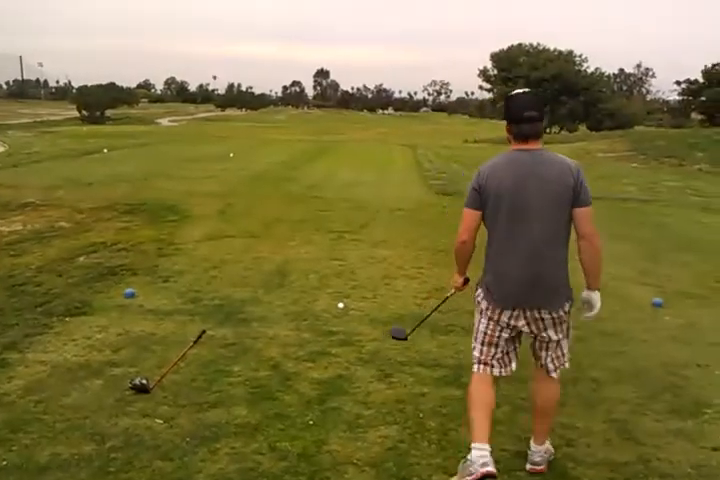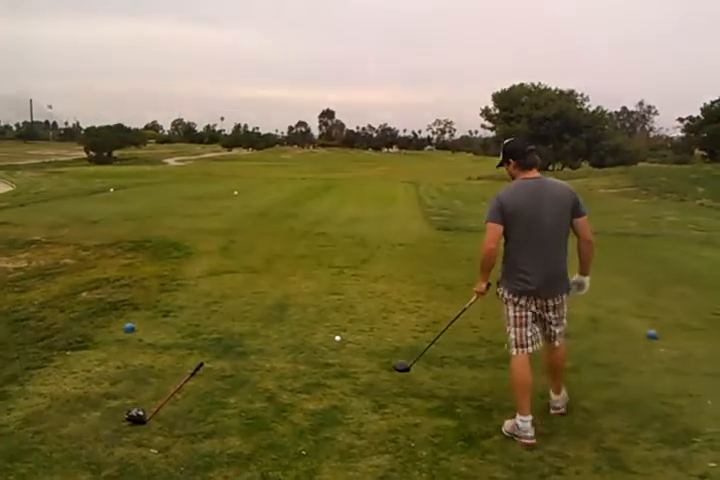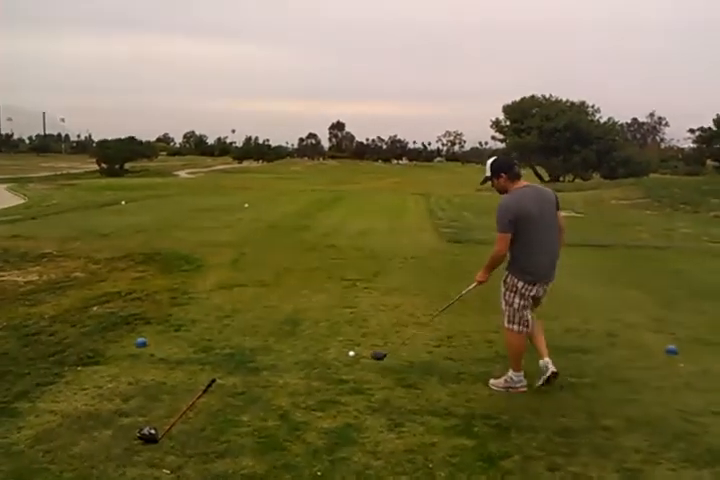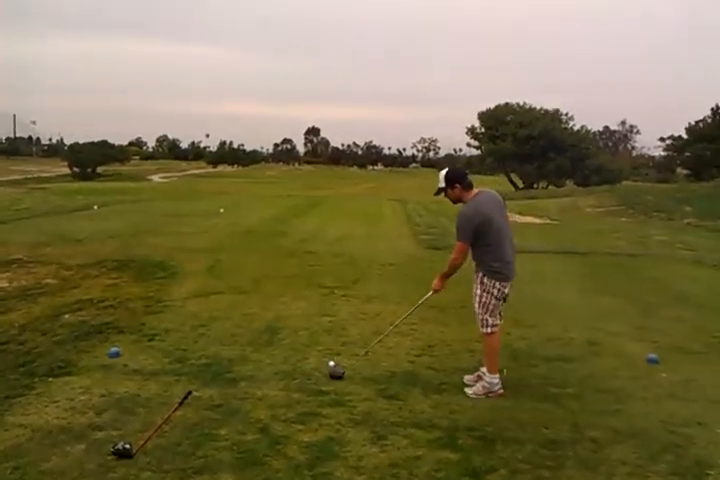
dt=1s
person 1, frame 1
left shoulder: (488, 172)
right shoulder: (570, 171)
left elbow: (464, 238)
right elbow: (588, 237)
left wrist: (460, 273)
right wrist: (593, 288)
left hip: (497, 292)
right hip: (551, 295)
left knee: (483, 371)
right knee: (548, 372)
person 1, frame 2
left shoulder: (504, 197)
right shoulder: (566, 192)
left elbow: (490, 246)
right elbow: (587, 239)
left wrist: (483, 279)
right wrist: (584, 274)
left hip: (516, 287)
right hip: (555, 286)
left knee: (520, 352)
right knee: (555, 341)
left ankle: (524, 424)
right ankle: (558, 397)
person 1, frame 3
left shoulder: (508, 205)
right shoulder: (548, 193)
left elbow: (501, 250)
right elbow: (561, 229)
left wrist: (486, 272)
left hip: (522, 275)
right hip: (547, 272)
left knee: (514, 326)
right knee: (527, 318)
left ankle: (516, 378)
right ankle: (546, 363)
person 1, frame 4
left shoulder: (467, 214)
right shoulder: (492, 195)
left elbow: (458, 257)
left wrist: (441, 279)
left hip: (491, 274)
right hip: (502, 268)
left knee: (489, 327)
right knee: (490, 324)
left ankle: (492, 382)
right ankle: (487, 371)
